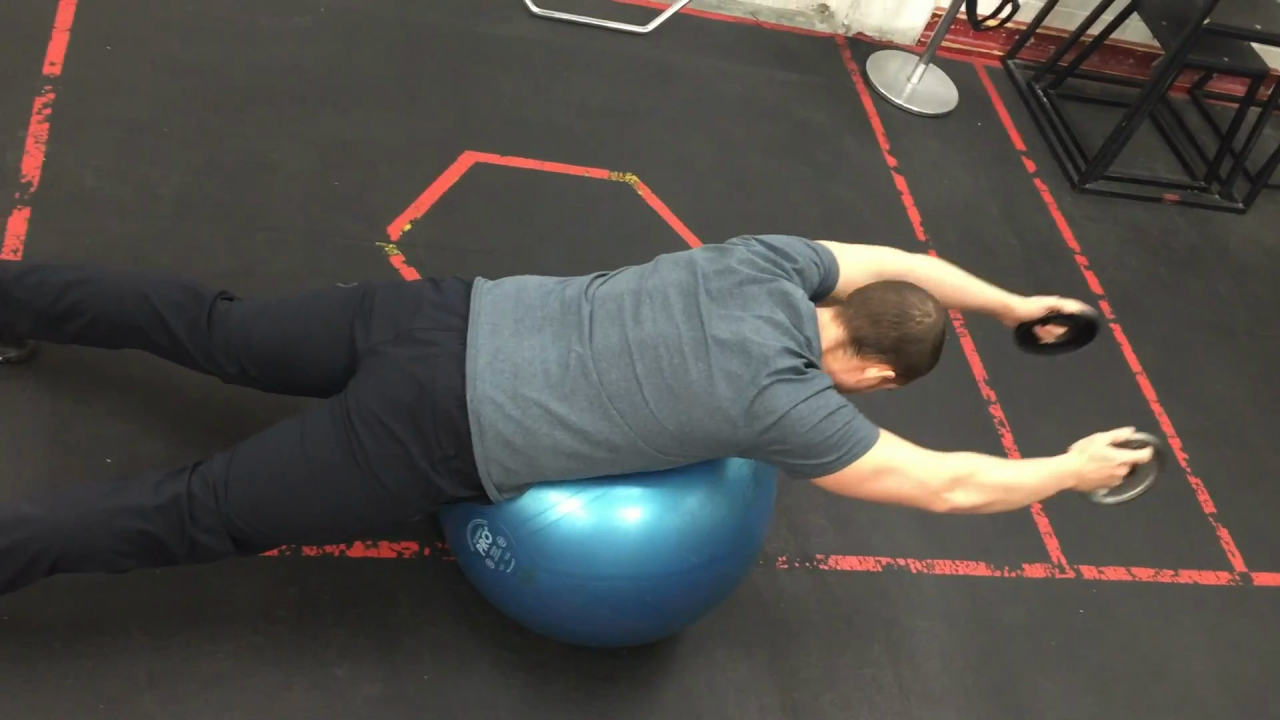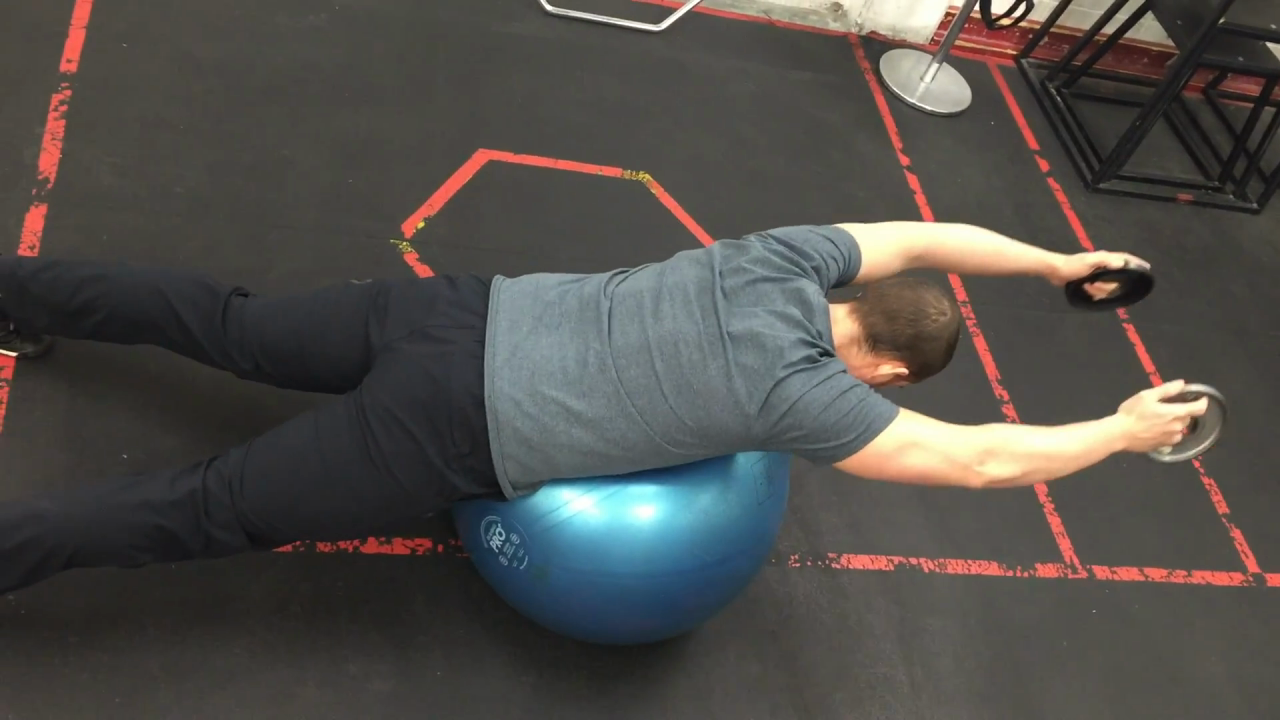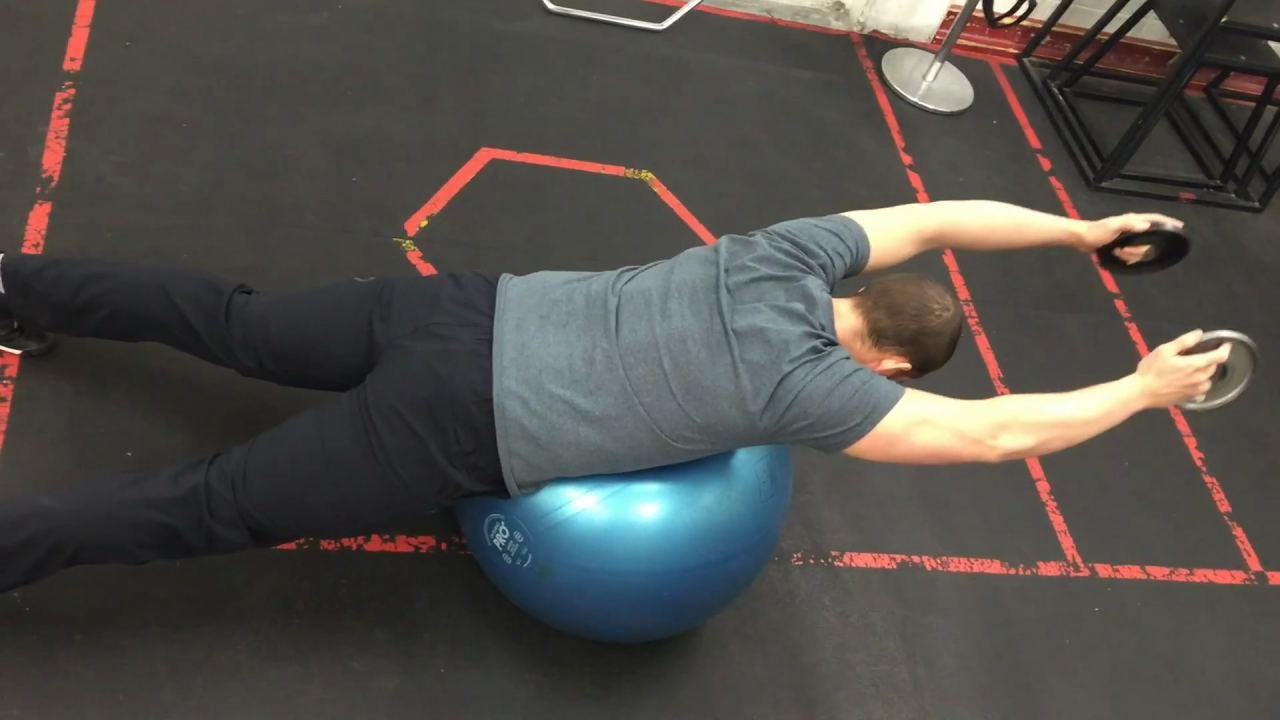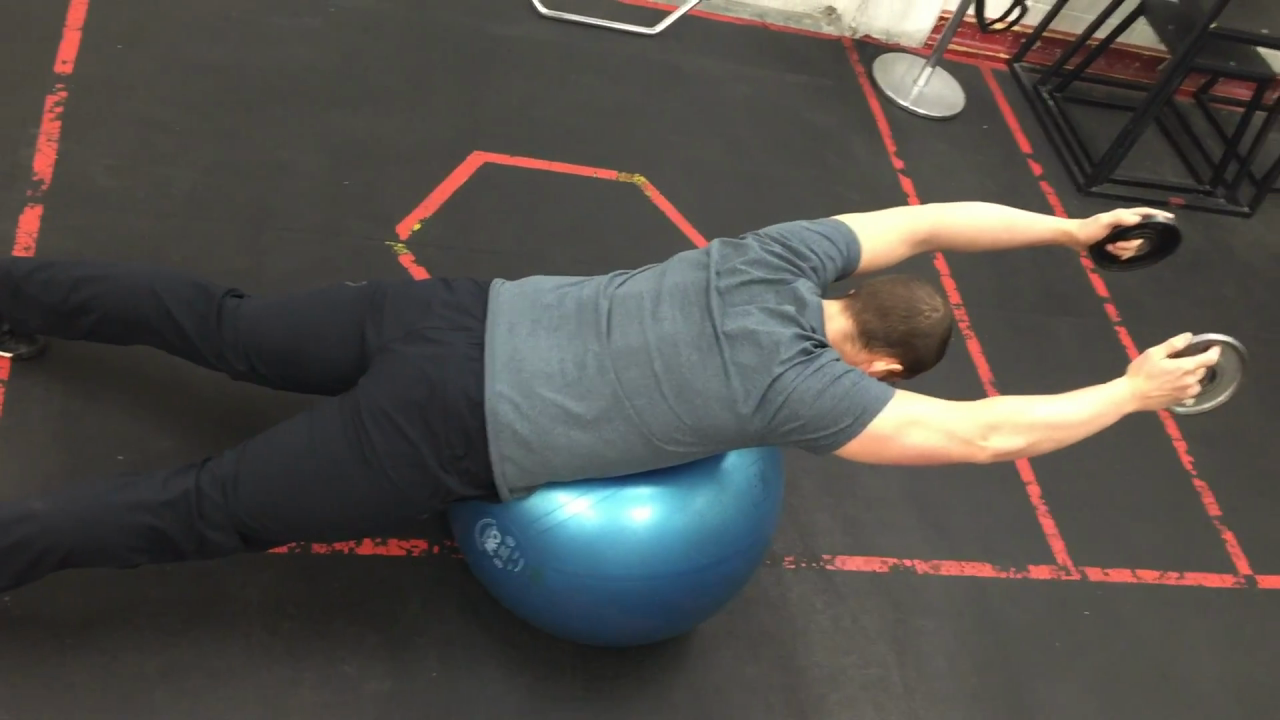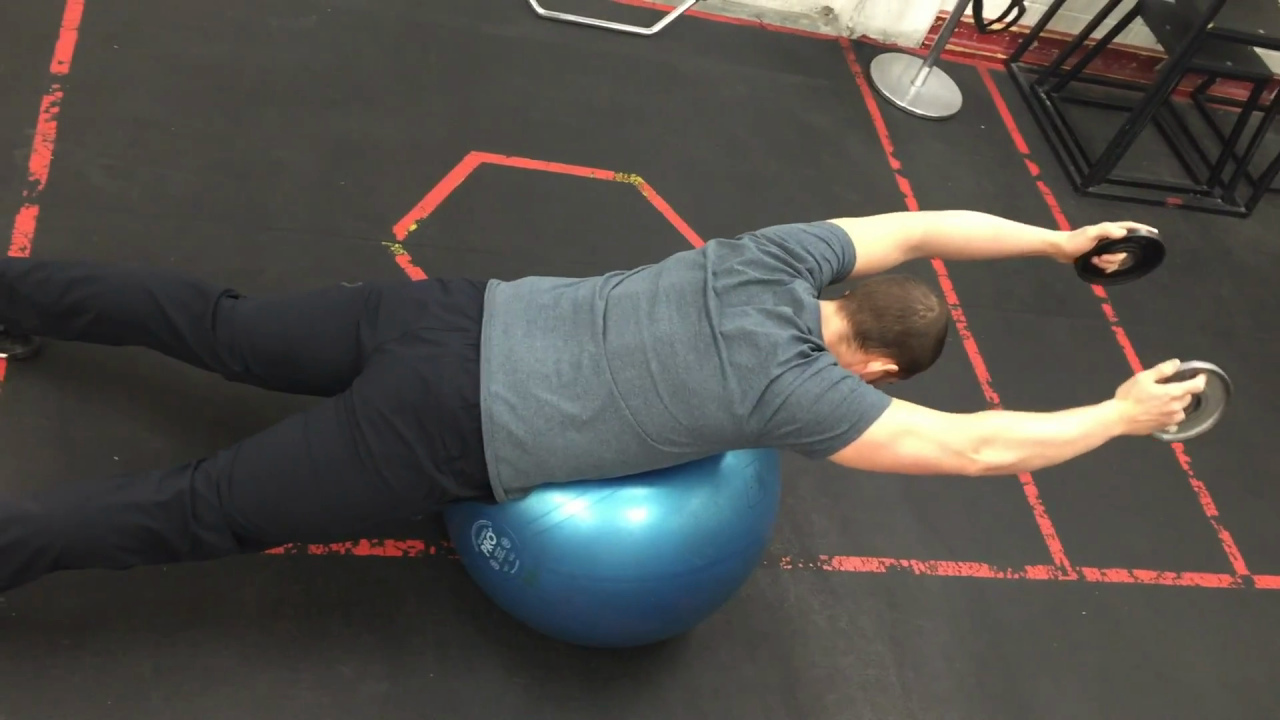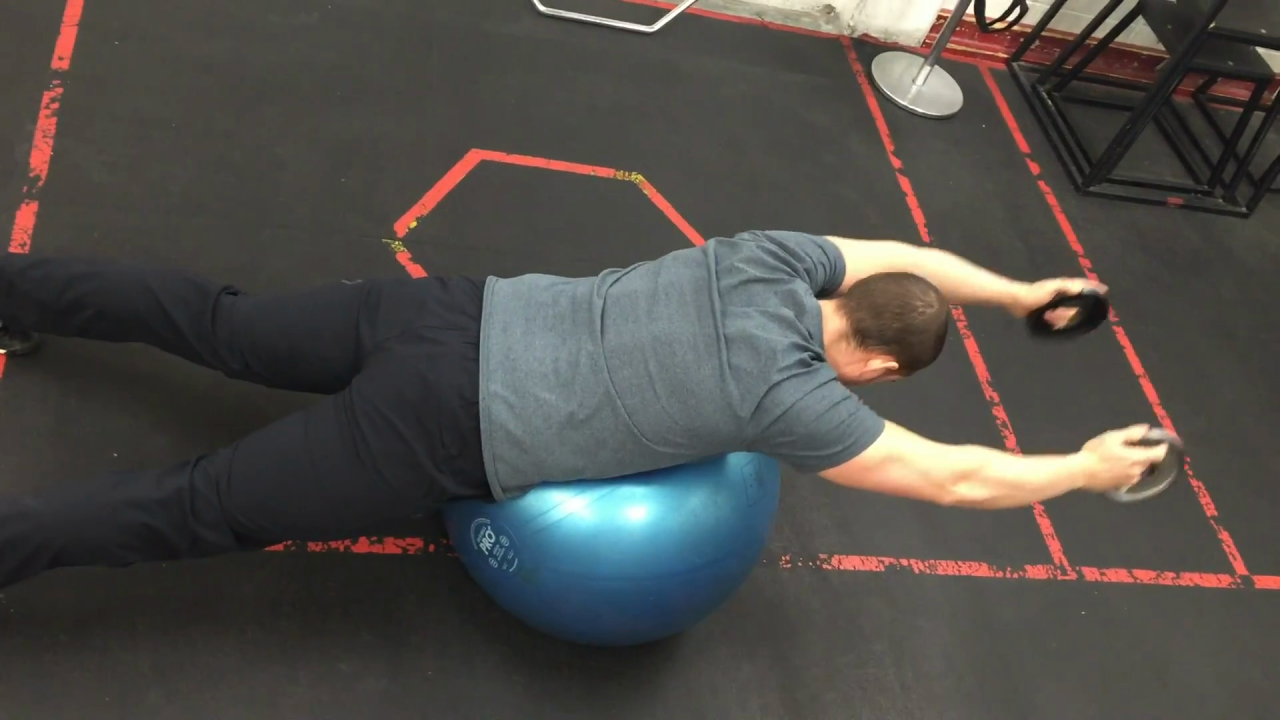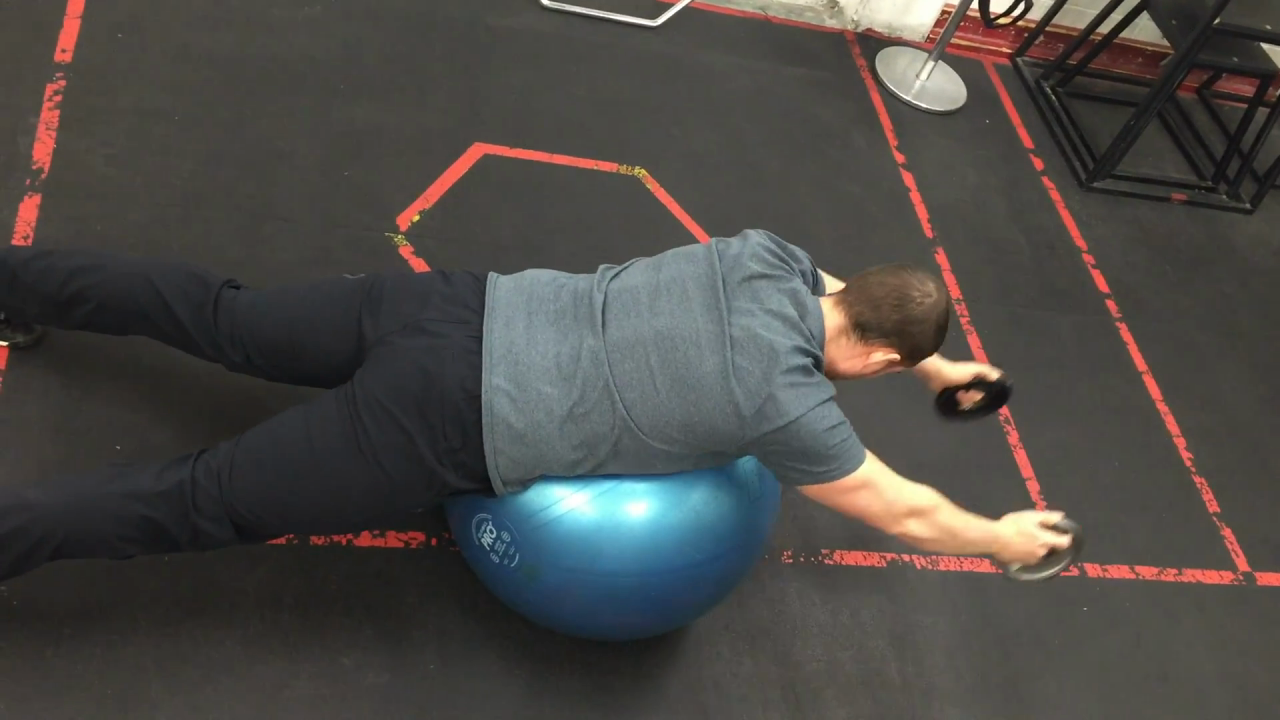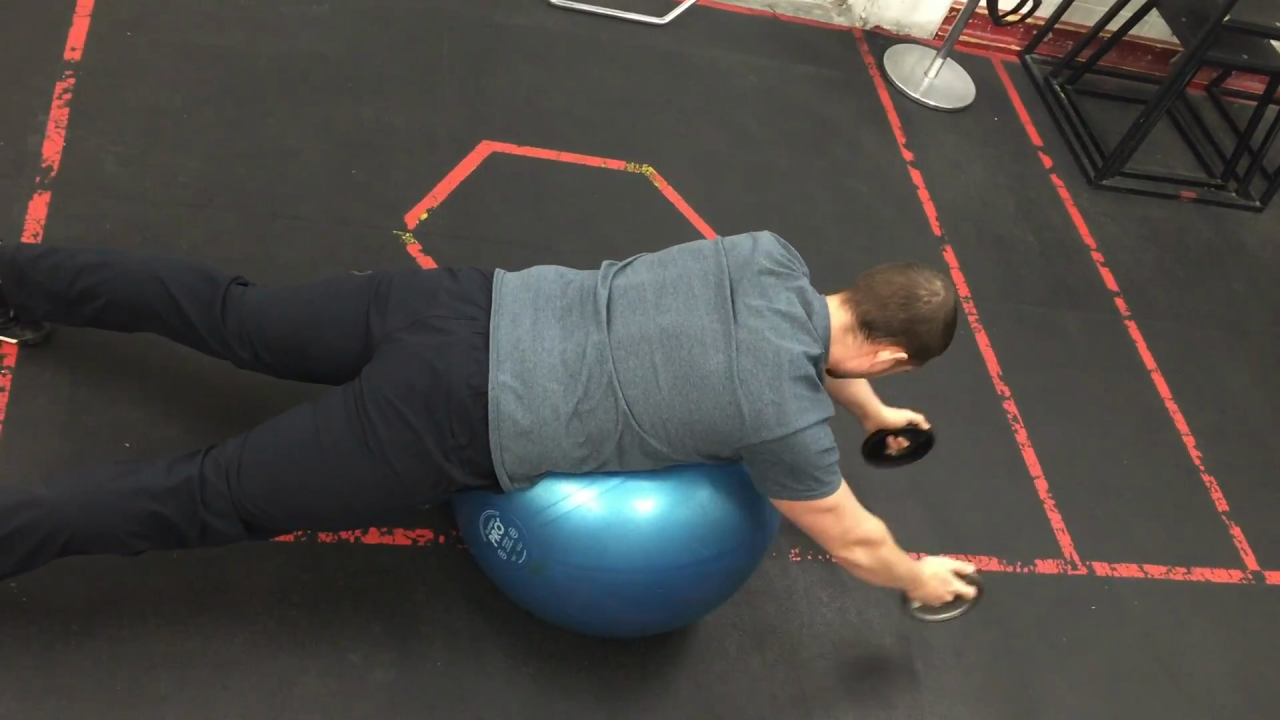
dt=0.3s
person 1, frame 1
left shoulder: (772, 264)
right shoulder: (777, 401)
left elbow: (898, 262)
right elbow: (949, 483)
left wrist: (1013, 301)
right wrist: (1075, 468)
left hip: (446, 314)
right hip: (436, 428)
left knee: (218, 330)
right knee: (200, 513)
person 1, frame 2
left shoulder: (790, 258)
right shoulder: (795, 392)
left elbow: (924, 239)
right elbow: (981, 460)
left wrist: (1060, 264)
right wrist: (1127, 428)
left hip: (460, 314)
right hip: (453, 431)
left knee: (234, 329)
right knee: (217, 508)
person 1, frame 3
left shoulder: (794, 251)
right shoulder: (800, 385)
left elbow: (934, 217)
right elbow: (996, 431)
left wrist: (1084, 230)
right wrist: (1147, 388)
left hip: (466, 310)
right hip: (457, 424)
left knee: (234, 324)
right knee: (221, 505)
person 1, frame 4
left shoulder: (777, 256)
right shoulder: (792, 388)
left elbow: (924, 221)
right elbow: (987, 434)
left wrist: (1077, 229)
right wrist: (1134, 392)
left hip: (454, 318)
right hip: (449, 432)
left knee: (227, 329)
right knee: (209, 511)
person 1, frame 5
left shoulder: (779, 256)
right shoulder: (789, 391)
left elbow: (919, 228)
right elbow: (975, 448)
left wrist: (1063, 241)
right wrist: (1123, 415)
left hip: (453, 316)
right hip: (444, 429)
left knee: (221, 329)
right knee: (201, 512)
person 1, frame 6
left shoulder: (769, 260)
right shoulder: (784, 396)
left elbow: (902, 258)
right elbow: (952, 475)
left wrist: (1026, 292)
right wrist: (1086, 467)
left hip: (453, 313)
right hip: (445, 428)
left knee: (222, 326)
right knee: (205, 506)
person 1, frame 7
left shoulder: (770, 256)
right shoulder: (782, 405)
left elbow: (839, 308)
right elbow: (904, 513)
left wrist: (940, 367)
right wrist: (1003, 537)
left hip: (457, 305)
right hip: (444, 420)
left knee: (222, 317)
right knee: (202, 504)
person 1, frame 8
left shoulder: (770, 257)
right shoulder: (783, 416)
right elbow: (853, 539)
left wrist: (875, 413)
right wrist: (921, 580)
left hip: (462, 307)
right hip: (451, 419)
left knee: (228, 315)
right knee: (216, 495)
